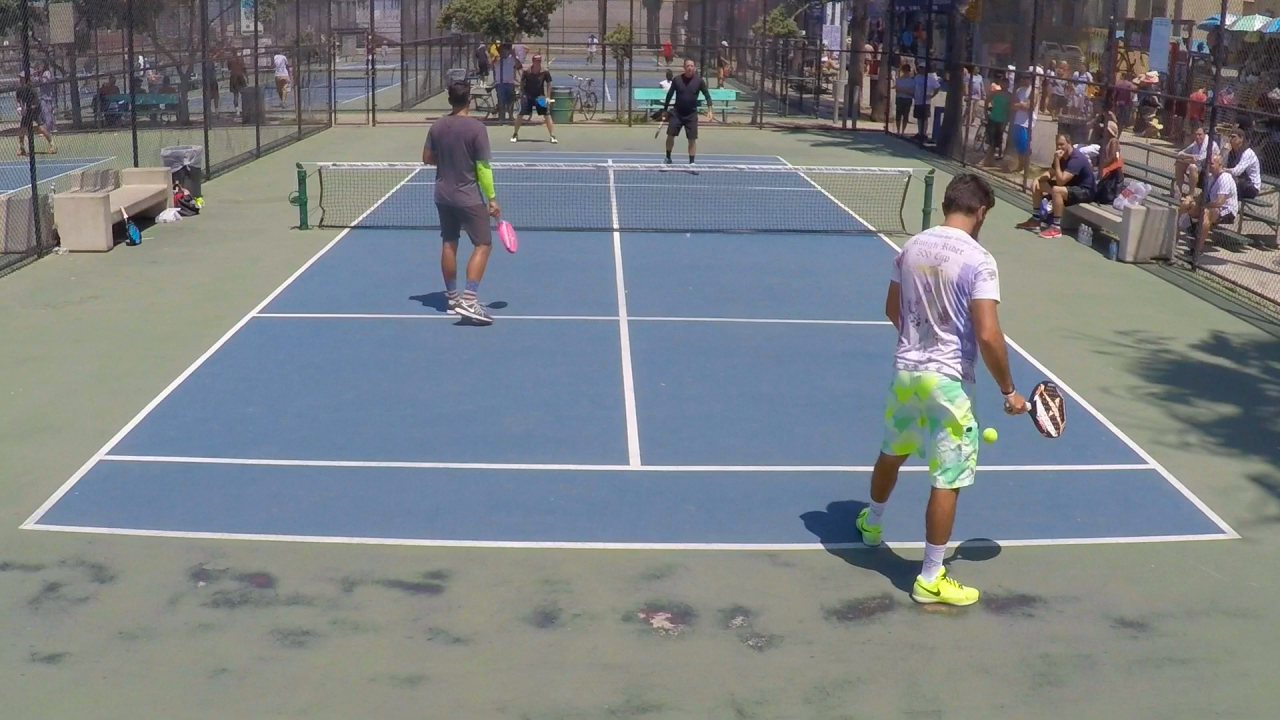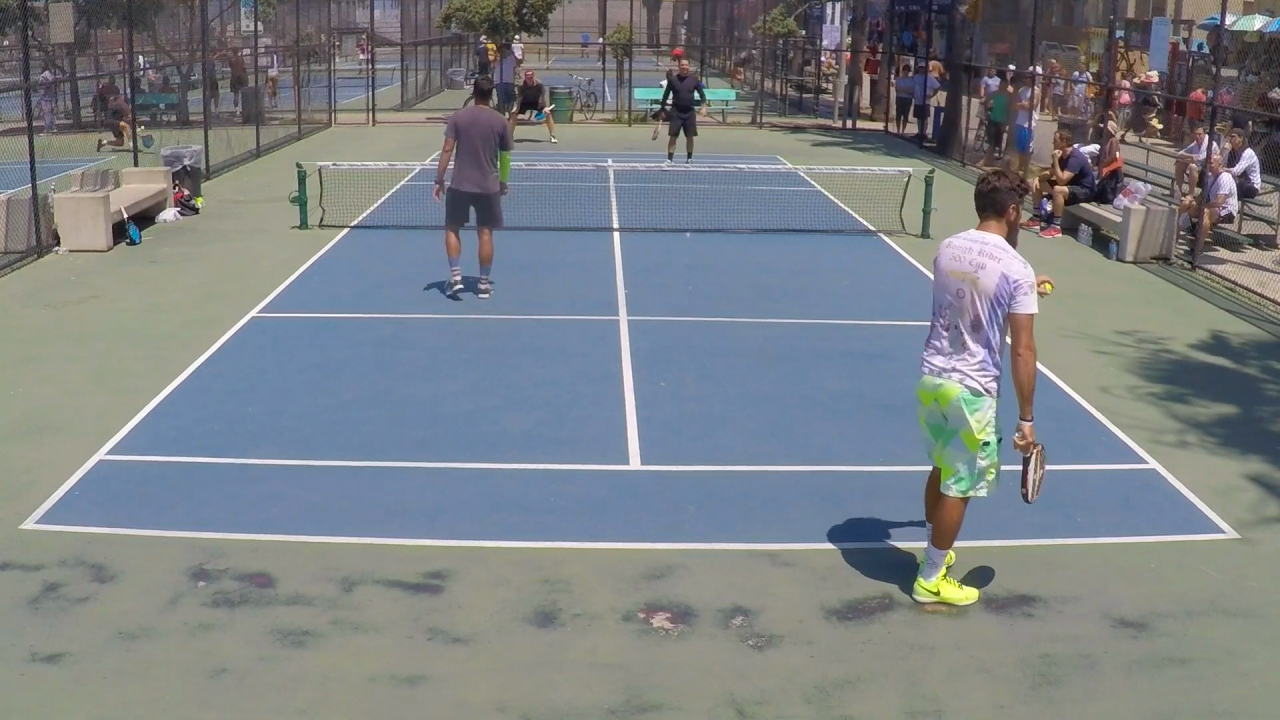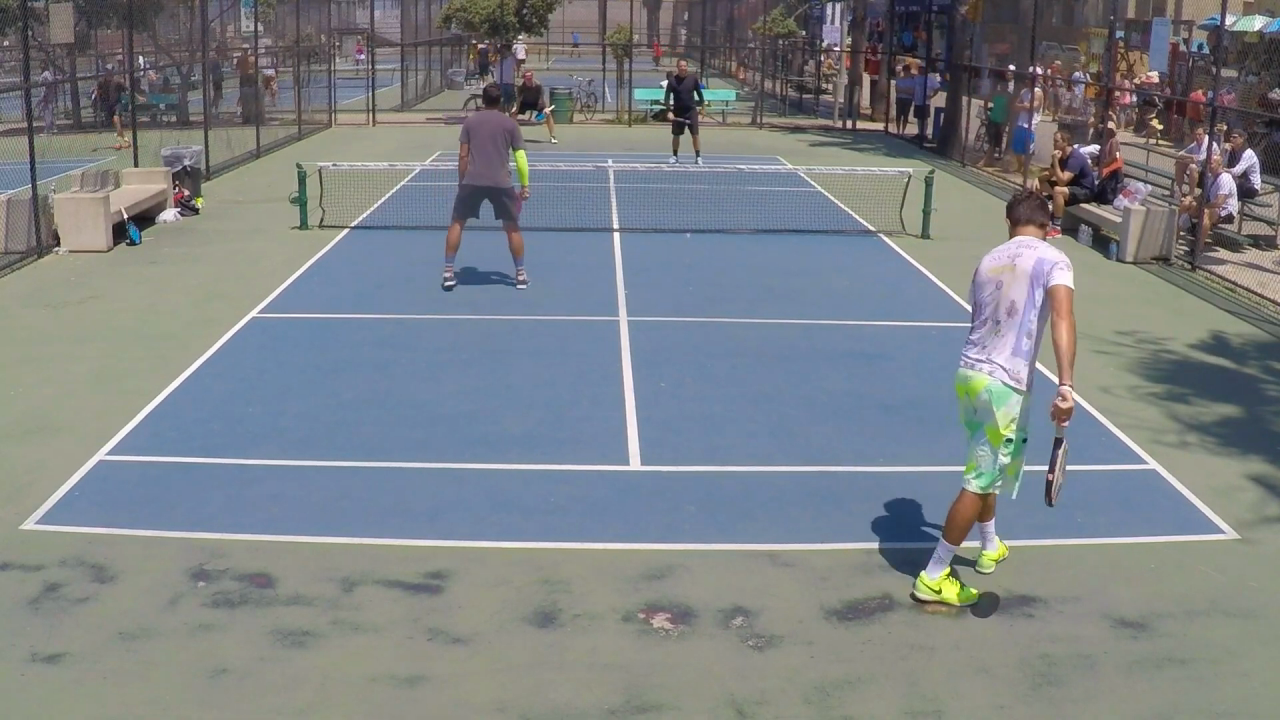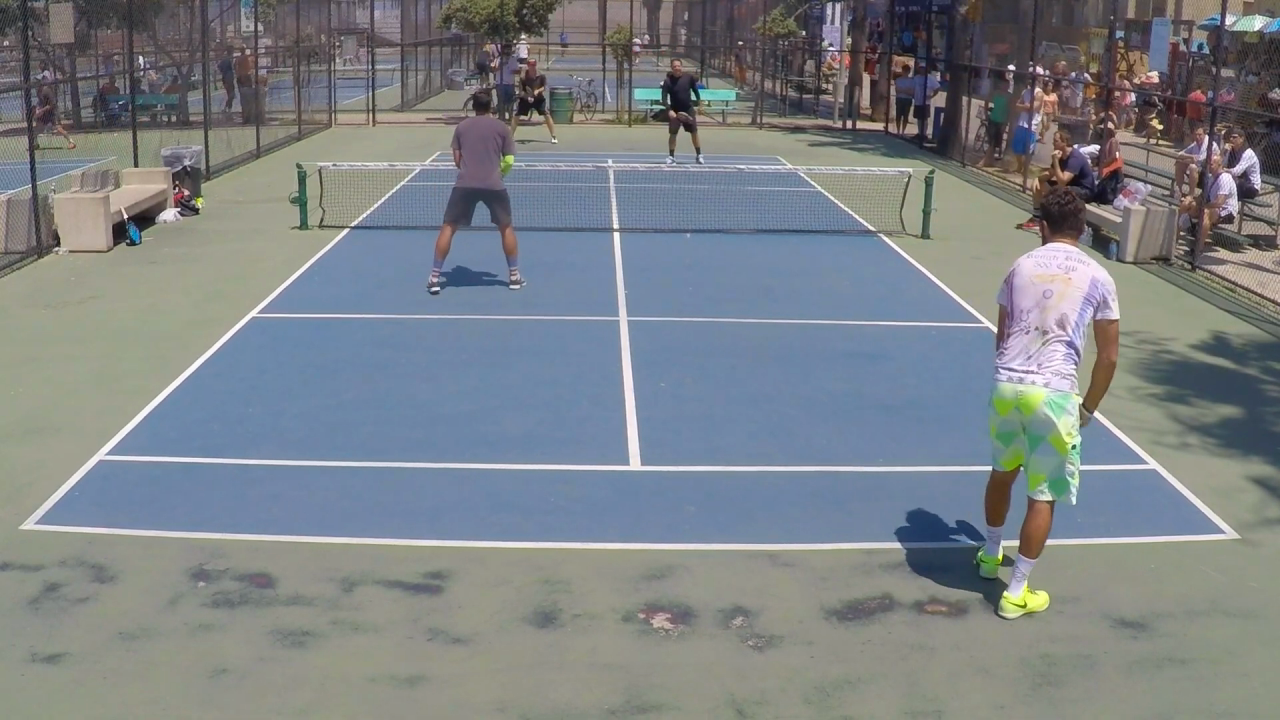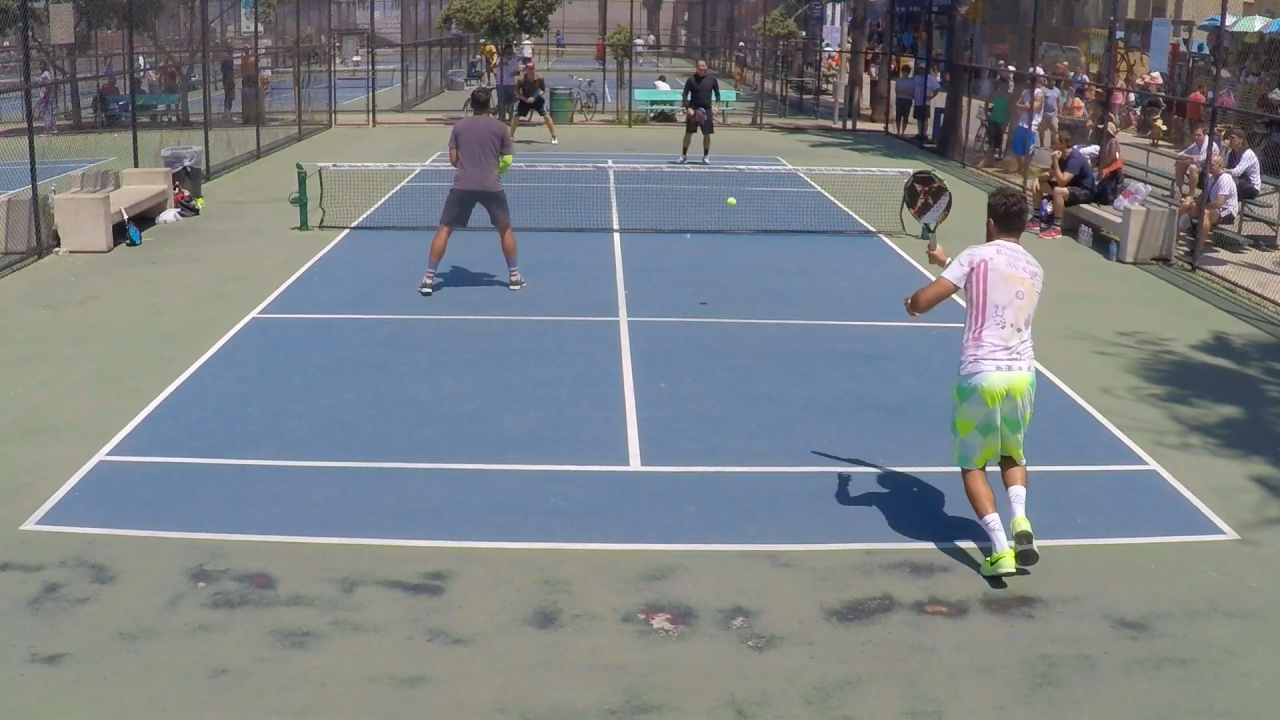
dt=1s
person 1, frame 1
left shoulder: (911, 247)
right shoulder: (980, 261)
right elbow: (990, 336)
right wrist: (1010, 391)
left hip: (906, 373)
right hip: (946, 382)
left knee: (893, 452)
right knee: (947, 480)
left ankle: (871, 522)
right ankle: (931, 579)
person 1, frame 2
left shoulder: (946, 248)
right shoulder: (1016, 269)
right elbow: (1022, 350)
right wrist: (1026, 417)
left hip: (931, 378)
right hip: (972, 391)
left knee: (942, 471)
right knee: (959, 487)
left ankle: (935, 552)
right ankle: (930, 580)
person 1, frame 3
left shoulder: (989, 260)
right shoulder: (1052, 259)
right elbow: (1062, 317)
right wrist: (1066, 383)
left hip: (968, 372)
right hip: (1004, 384)
left knee: (983, 472)
right knee: (979, 485)
left ankle: (991, 547)
right ankle: (933, 577)
person 1, frame 4
left shoulder: (1021, 266)
right shoulder: (1098, 278)
right elbow: (1108, 357)
right wrist: (1089, 406)
left hip: (1005, 385)
right hip: (1053, 393)
left knee: (1002, 473)
right knee: (1043, 496)
left ankle: (989, 554)
right ankle: (1016, 593)
person 1, frame 5
left shoulder: (976, 257)
right shoulder: (1034, 269)
left elbow: (927, 299)
left wrist: (912, 306)
right wrist: (950, 265)
left hip: (980, 375)
right hip: (1021, 374)
left knee: (972, 466)
right knee: (1011, 455)
left ankle: (1000, 553)
right ankle: (1019, 524)
person 2, frame 1
left shoulder: (437, 127)
right shoulder: (476, 128)
left elbow: (427, 159)
right elbow: (483, 168)
right wrist: (491, 199)
left hip: (443, 196)
right hip: (469, 198)
left knee: (449, 246)
right knee: (483, 246)
left ankle: (451, 297)
right ankle: (468, 299)
person 2, frame 2
left shoulder: (458, 117)
right shoulder: (501, 122)
left elbow: (447, 150)
right elbow: (505, 157)
left wrist: (439, 180)
right wrist: (503, 182)
left hip: (459, 185)
right hip: (489, 187)
left knee: (452, 229)
right knee: (485, 234)
left ankle: (456, 276)
right ankle: (484, 284)
person 2, frame 3
left shoulder: (470, 121)
right shoulder: (510, 124)
left elbow: (463, 155)
right elbow: (521, 157)
left wrist: (461, 182)
right wrist: (525, 185)
left hip: (473, 181)
right hip: (501, 183)
left knee: (456, 224)
right knee: (512, 228)
left ankle: (448, 273)
right ankle: (520, 275)
person 2, frame 4
left shoulder: (462, 127)
right shoulder: (502, 128)
left elbow: (457, 161)
right elbow: (509, 161)
left hip: (465, 185)
right hip: (494, 185)
left knee: (448, 228)
right knee: (506, 228)
left ankle: (435, 277)
right ankle: (514, 276)
person 2, frame 5
left shoulder: (459, 126)
right shoulder: (500, 128)
left elbow: (453, 159)
right elbow: (507, 161)
left hip: (462, 186)
right hip: (491, 187)
left knee: (444, 229)
right knee: (505, 229)
left ankle: (429, 278)
right ankle: (514, 276)
